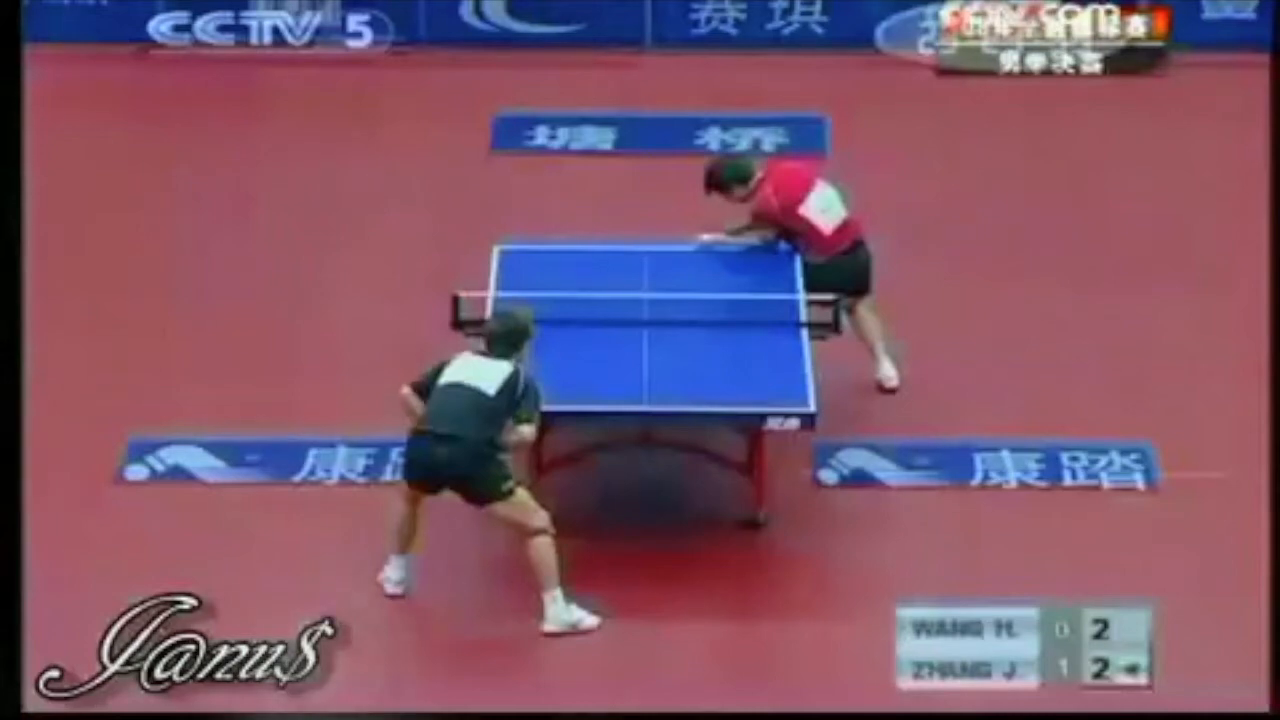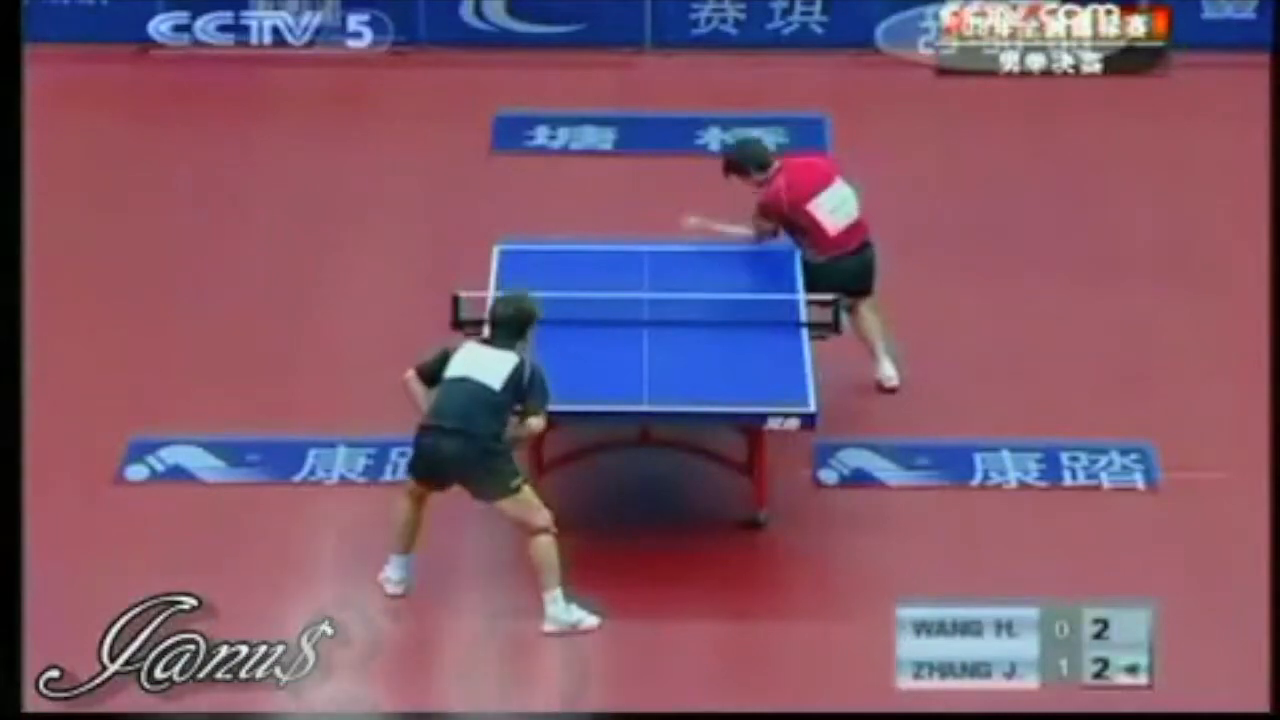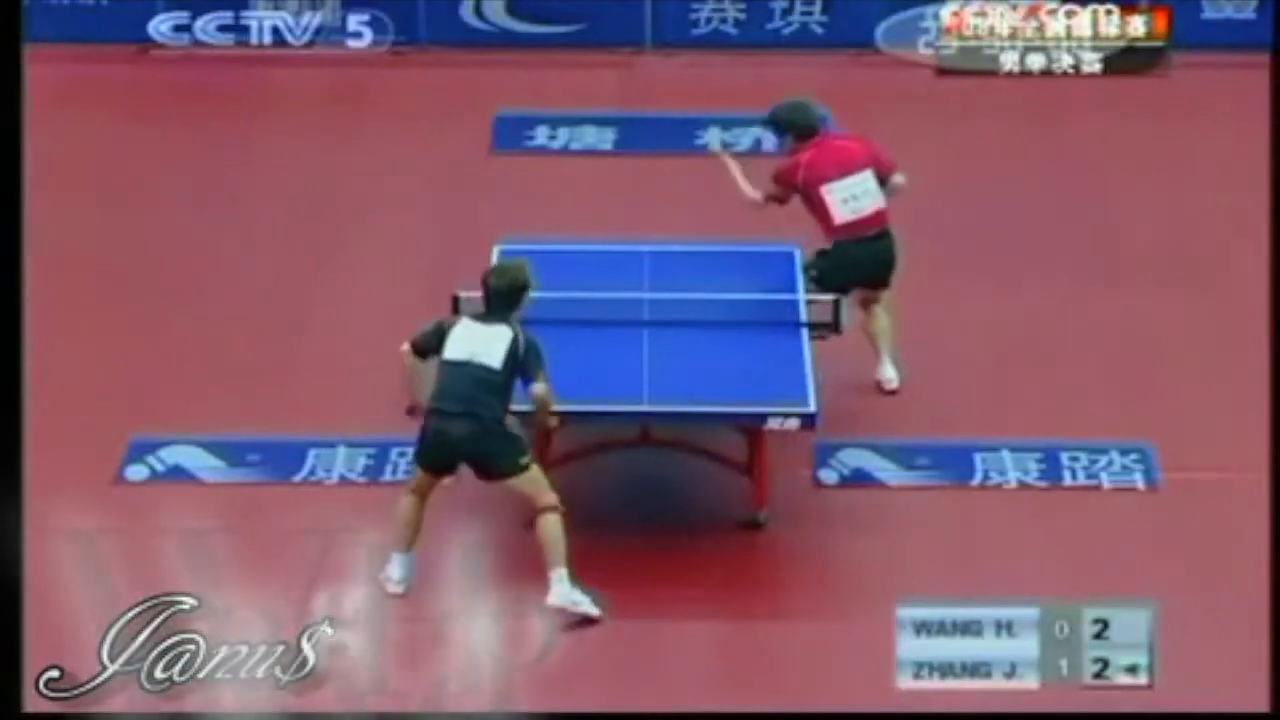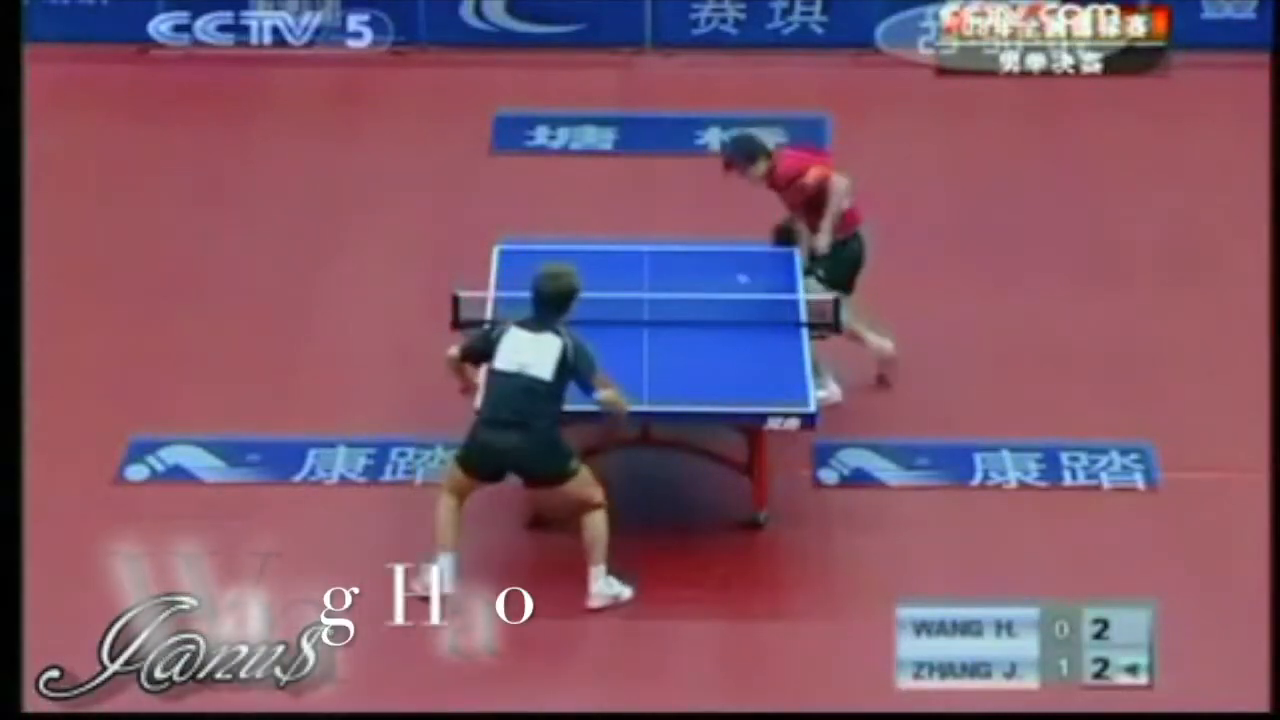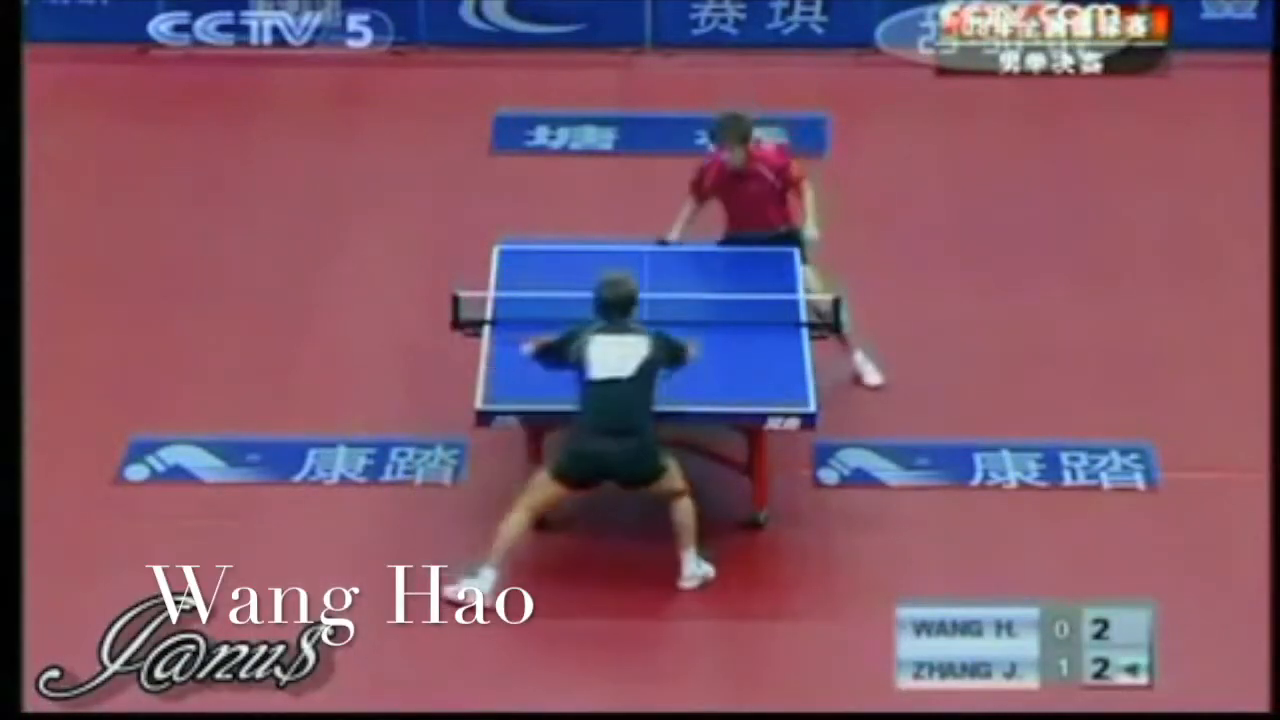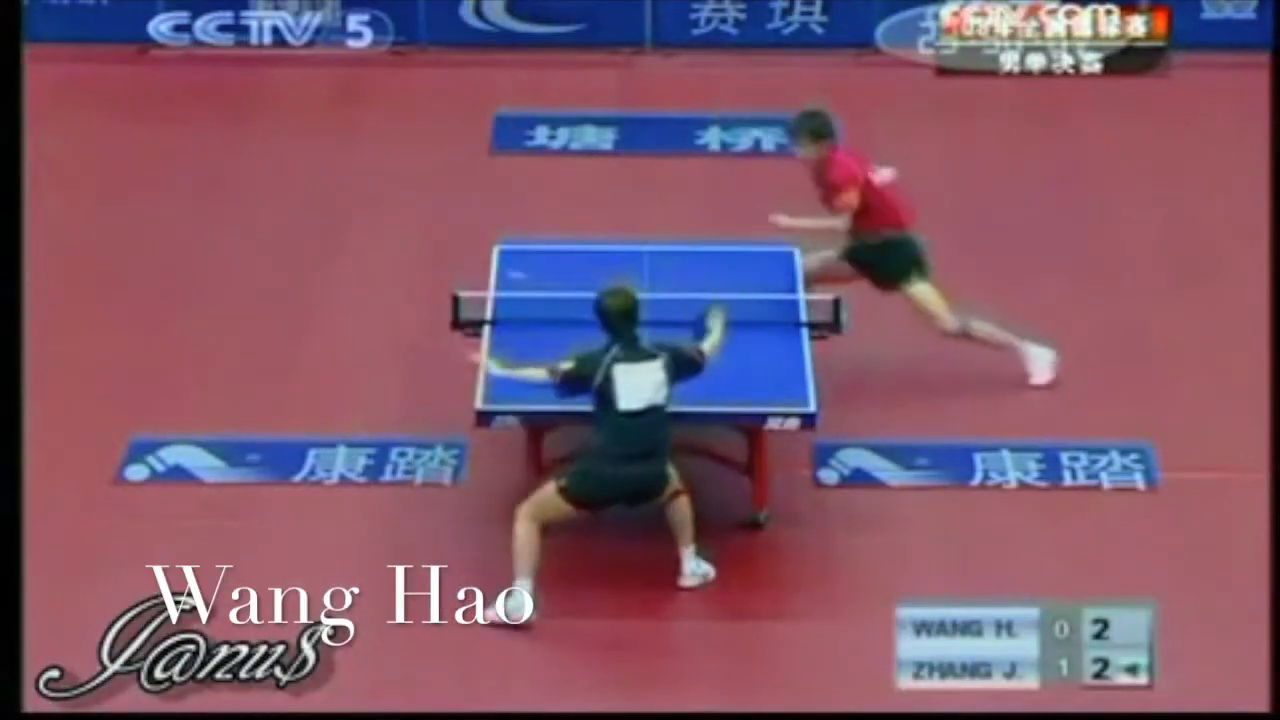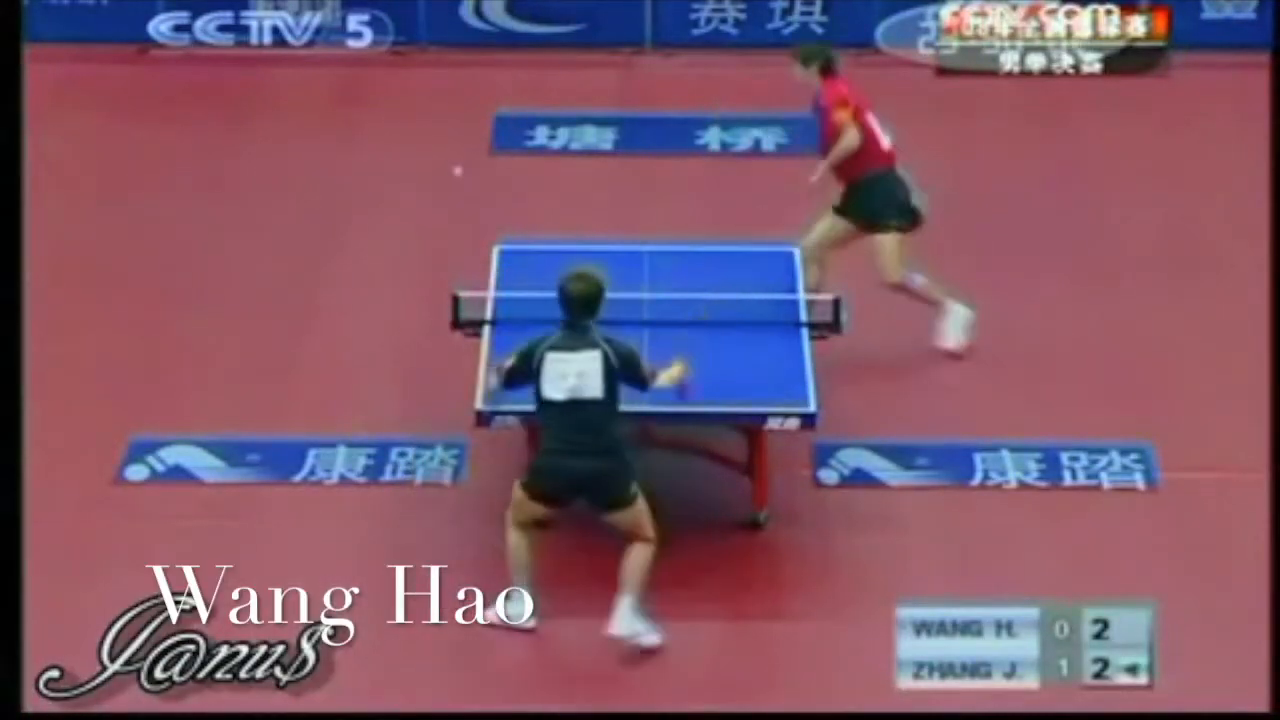
dt=0.4s
person 1, frame 1
left shoulder: (455, 361)
right shoulder: (520, 379)
left elbow: (407, 394)
right elbow: (526, 434)
left hip: (422, 448)
right hip: (471, 458)
left knee: (408, 496)
right knee: (538, 523)
left ankle: (395, 574)
right ankle: (557, 611)
person 1, frame 2
left shoulder: (461, 351)
right shoulder: (526, 368)
left elbow: (412, 377)
right elbow: (535, 425)
right wrist: (508, 440)
left hip: (433, 442)
right hip: (479, 452)
left knee: (412, 496)
right knee: (540, 522)
left ankle: (395, 574)
right ankle: (557, 611)
person 1, frame 3
left shoulder: (453, 326)
right shoulder: (519, 339)
left elbow: (409, 353)
right elbow: (538, 390)
left wrist: (418, 401)
right wrist: (544, 418)
left hip: (439, 428)
right hip: (486, 433)
left knee: (417, 491)
right knee: (547, 504)
left ankle: (398, 572)
right ankle: (561, 590)
person 1, frame 4
left shoulder: (503, 332)
right shoulder: (570, 345)
left elbow: (454, 356)
right elbow: (601, 393)
left wrist: (467, 383)
right wrist: (622, 404)
left hip: (487, 438)
right hip: (537, 444)
left knee: (451, 493)
right knee: (593, 501)
left ankle: (443, 574)
right ankle: (600, 586)
person 1, frame 5
left shoulder: (581, 339)
right shoulder: (655, 341)
left elbow: (532, 349)
right elbow: (688, 355)
left wrist: (535, 346)
right wrist: (685, 350)
left hip: (587, 447)
right hip: (637, 449)
left knee: (526, 508)
right knee: (678, 491)
left ankle: (482, 584)
right ankle: (691, 567)
person 1, frame 6
left shoulder: (597, 363)
right shoulder: (663, 357)
left elbow: (550, 374)
right elbow: (707, 352)
left wrist: (501, 370)
right wrist: (717, 328)
left hip: (602, 471)
right hip: (650, 472)
left knee: (528, 514)
right knee: (675, 488)
left ankle: (518, 603)
right ankle: (691, 567)
person 1, frame 7
left shoulder: (540, 349)
right shoulder: (614, 350)
left elbow: (499, 383)
right elbow: (658, 383)
left wrist: (499, 377)
right wrist: (679, 371)
left hip: (552, 463)
right hip: (604, 465)
left knee: (516, 523)
right knee: (644, 537)
left ankle: (517, 609)
right ankle: (627, 616)
person 2, frame 1
left shoulder: (765, 203)
right shoulder: (786, 167)
left elbow: (761, 237)
left wrist: (717, 238)
left hip: (828, 266)
right hip: (857, 250)
right knee: (858, 306)
right ankle: (885, 368)
person 2, frame 2
left shoulder: (774, 195)
right shoulder: (815, 161)
left elbow: (757, 235)
right elbow: (850, 197)
left wrist: (707, 225)
left hip: (828, 266)
right hip: (862, 252)
right knee: (861, 306)
right ankle: (885, 368)
person 2, frame 3
left shoulder: (794, 167)
right shoulder: (858, 146)
left elbow: (759, 198)
right elbow: (897, 182)
left wrist: (732, 165)
left hip: (845, 253)
right hip: (881, 246)
right knee: (872, 303)
right ankle: (886, 370)
person 2, frame 4
left shoulder: (788, 171)
right shoulder: (779, 168)
left elbow: (839, 185)
left wrist: (823, 233)
right wrist: (793, 219)
left hip: (839, 248)
right hip: (830, 243)
left ankle: (826, 387)
right ankle: (878, 345)
person 2, frame 5
left shoulder: (774, 163)
right shoulder: (710, 171)
left elbow: (801, 186)
right elbow: (695, 199)
left wrist: (810, 224)
right wrist: (676, 232)
left hip: (782, 240)
right hip: (739, 244)
left ankle: (858, 359)
person 2, frame 6
left shoulder: (841, 172)
right shoulder: (825, 169)
left elbow: (844, 223)
left wrist: (793, 223)
left hip: (895, 249)
right hip: (867, 246)
left knee: (946, 324)
right knee: (802, 275)
left ankle: (1032, 353)
person 2, frame 7
left shoulder: (834, 96)
right shoulder: (834, 95)
left elbow: (851, 139)
left wrist: (823, 167)
left hip: (878, 188)
right hip: (863, 189)
left knee: (892, 276)
right knee: (811, 251)
left ankle: (951, 311)
